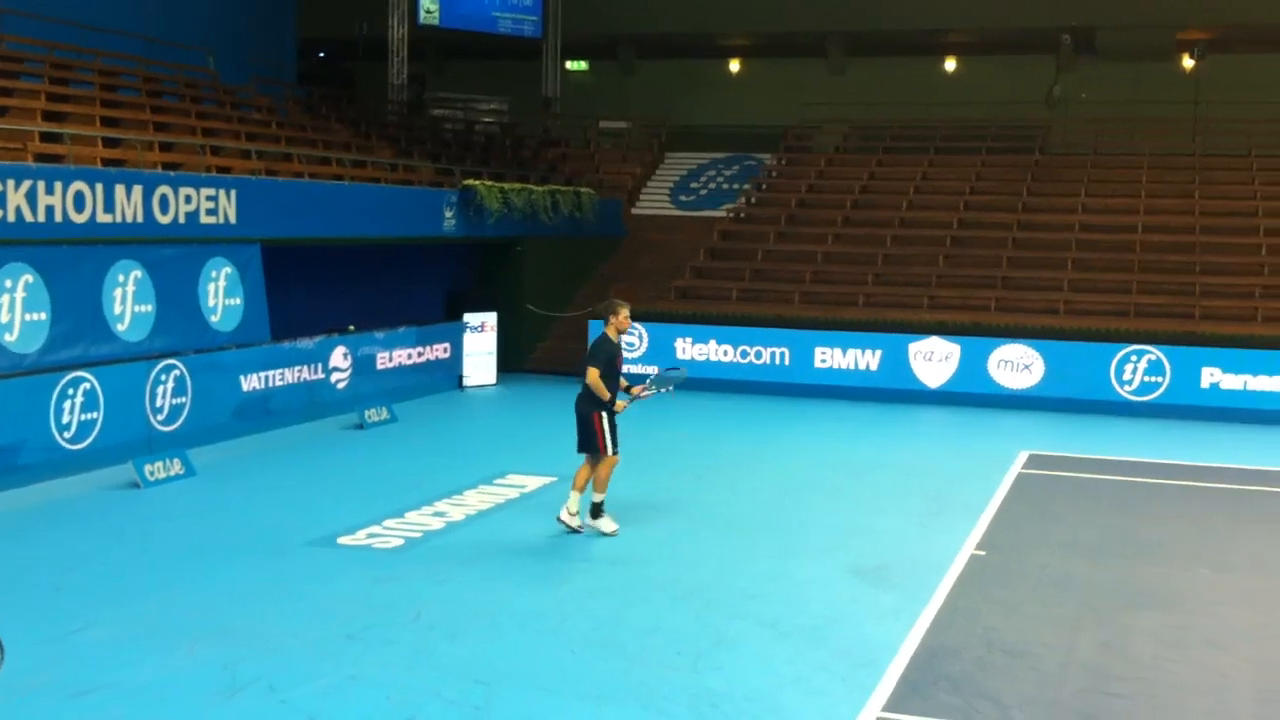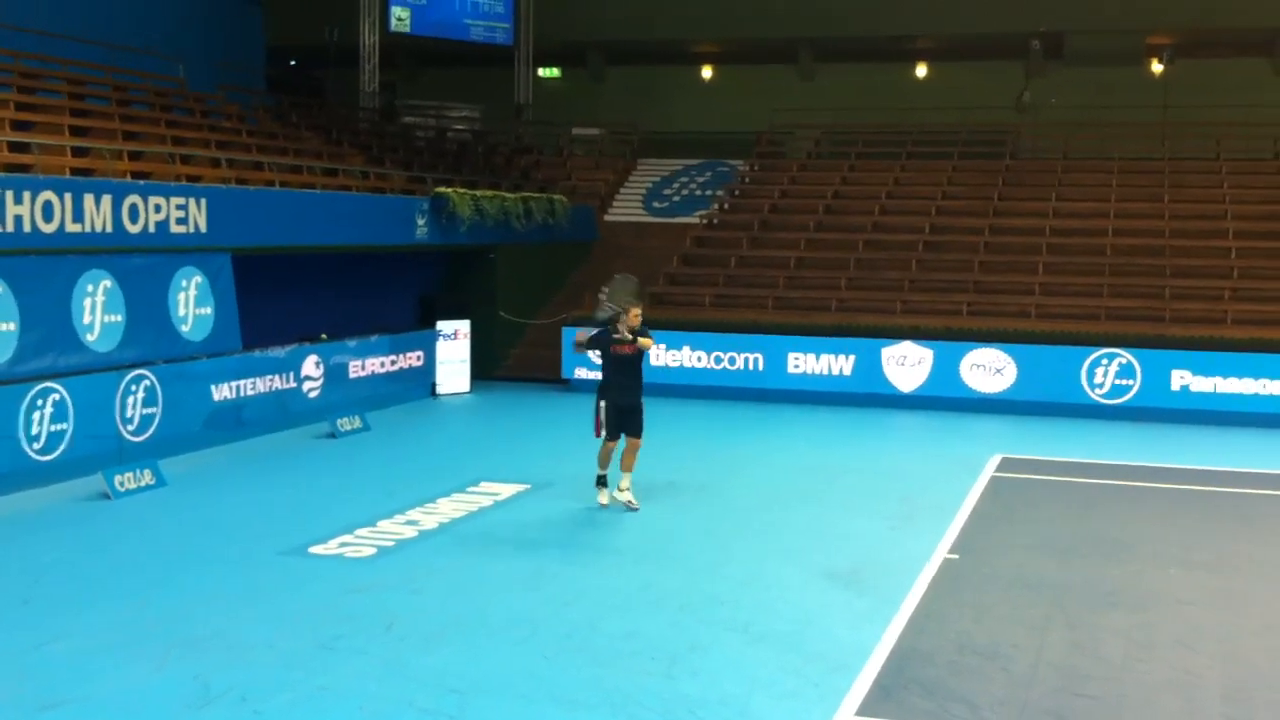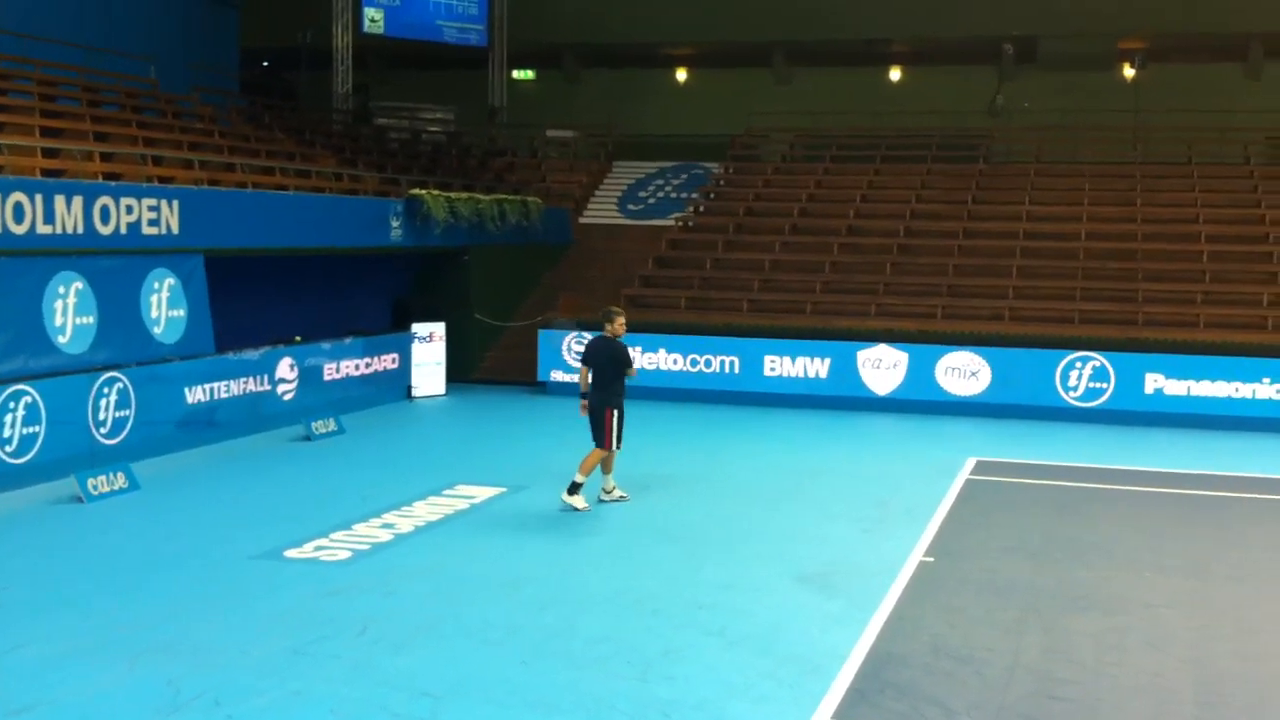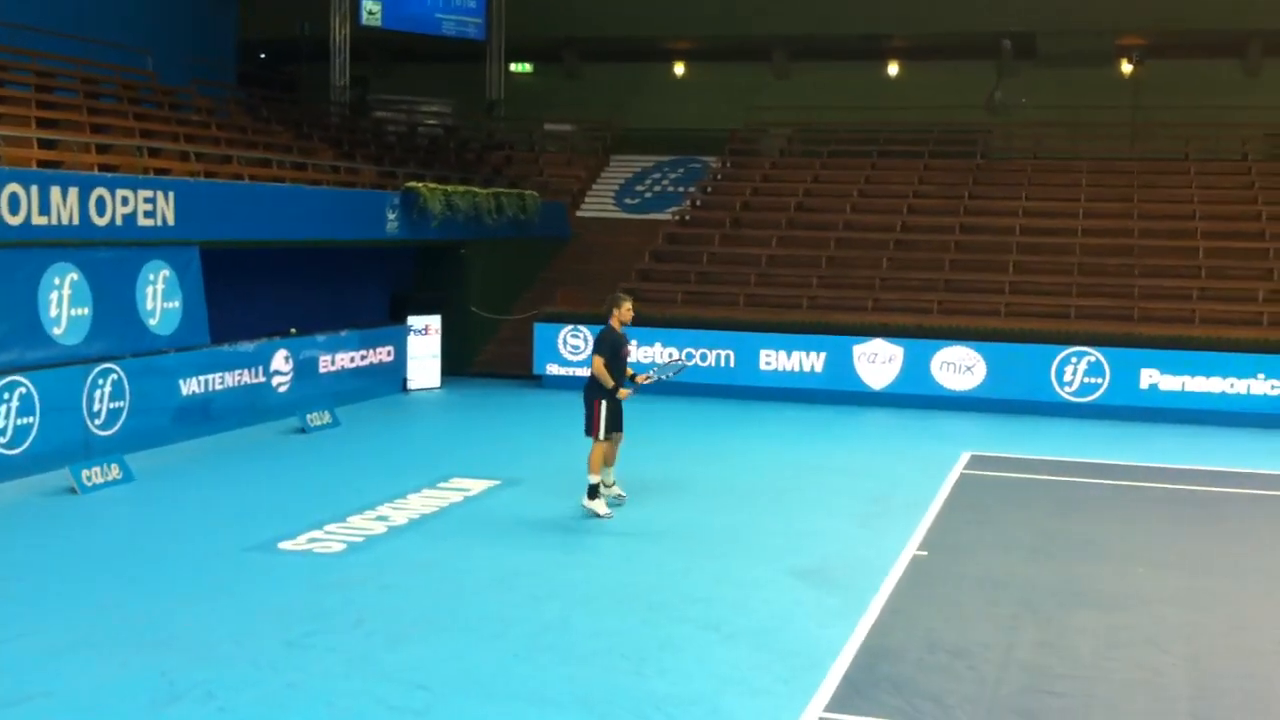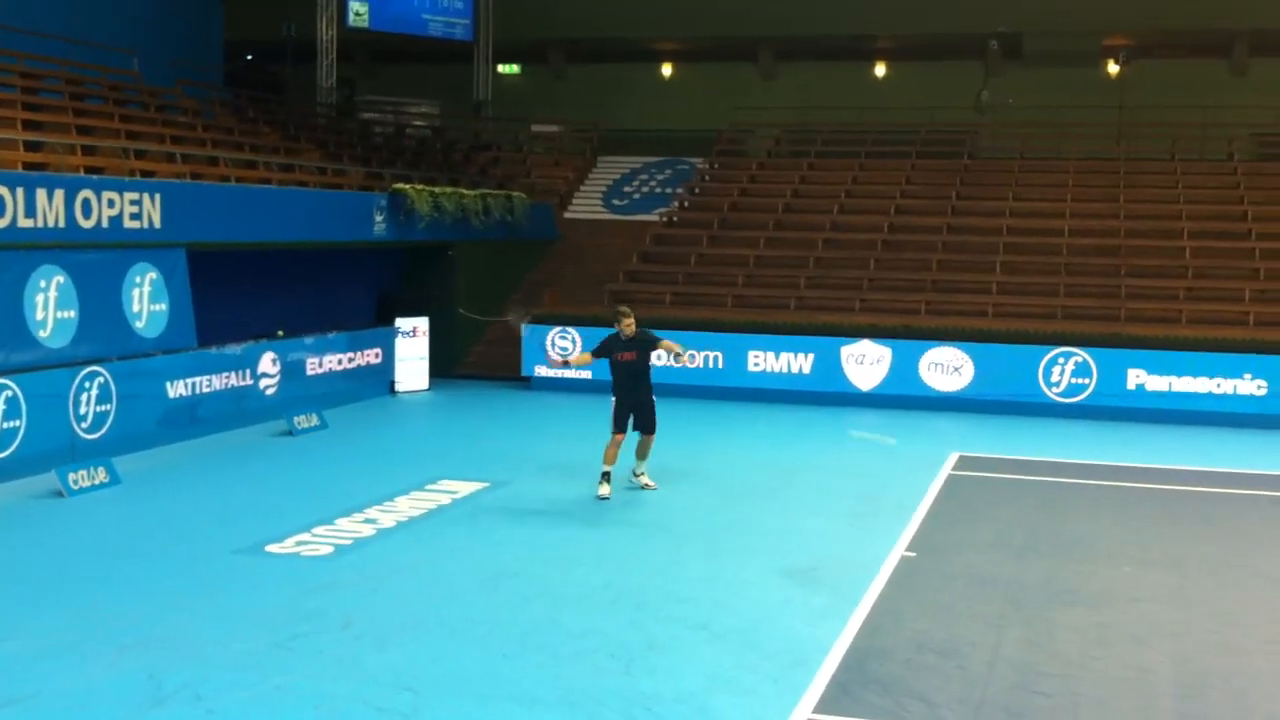
dt=1s
person 1, frame 1
left shoulder: (615, 344)
right shoulder: (602, 346)
right elbow: (591, 378)
left wrist: (629, 388)
right wrist: (611, 401)
left hip: (598, 409)
right hip: (595, 408)
left knee: (593, 460)
right knee: (609, 459)
left ankle: (570, 511)
right ankle: (596, 514)
person 1, frame 2
left shoulder: (641, 334)
right shoulder: (605, 334)
left elbow: (647, 344)
right elbow: (579, 348)
left wrist: (629, 336)
right wrist: (580, 341)
left hip: (633, 398)
right hip: (609, 398)
left knee: (634, 443)
right knee: (609, 443)
left ankle: (623, 490)
right ankle: (601, 483)
person 1, frame 3
left shoulder: (592, 344)
right shoulder: (619, 348)
left elbow: (584, 372)
right elbow: (631, 373)
left wrist: (585, 397)
left hip: (597, 401)
right hip: (610, 404)
left knee: (613, 445)
right knee: (603, 449)
left ankle: (609, 489)
right ankle: (572, 492)
person 1, frame 4
left shoulder: (622, 336)
right shoulder: (606, 336)
right elbow: (597, 367)
left wrist: (634, 376)
right wrist: (616, 389)
left hip: (612, 396)
right hip: (600, 396)
left knee: (616, 438)
right knee: (601, 442)
left ankle: (608, 484)
right ankle: (592, 495)
person 1, frame 5
left shoulder: (644, 337)
right shoulder: (610, 342)
left elbow: (664, 345)
right elbow: (589, 357)
left wrist: (677, 353)
right wrist: (566, 362)
left hip: (644, 396)
right hip: (621, 397)
left knee: (648, 437)
right knee: (617, 438)
left ankle: (639, 472)
right ankle: (604, 480)
